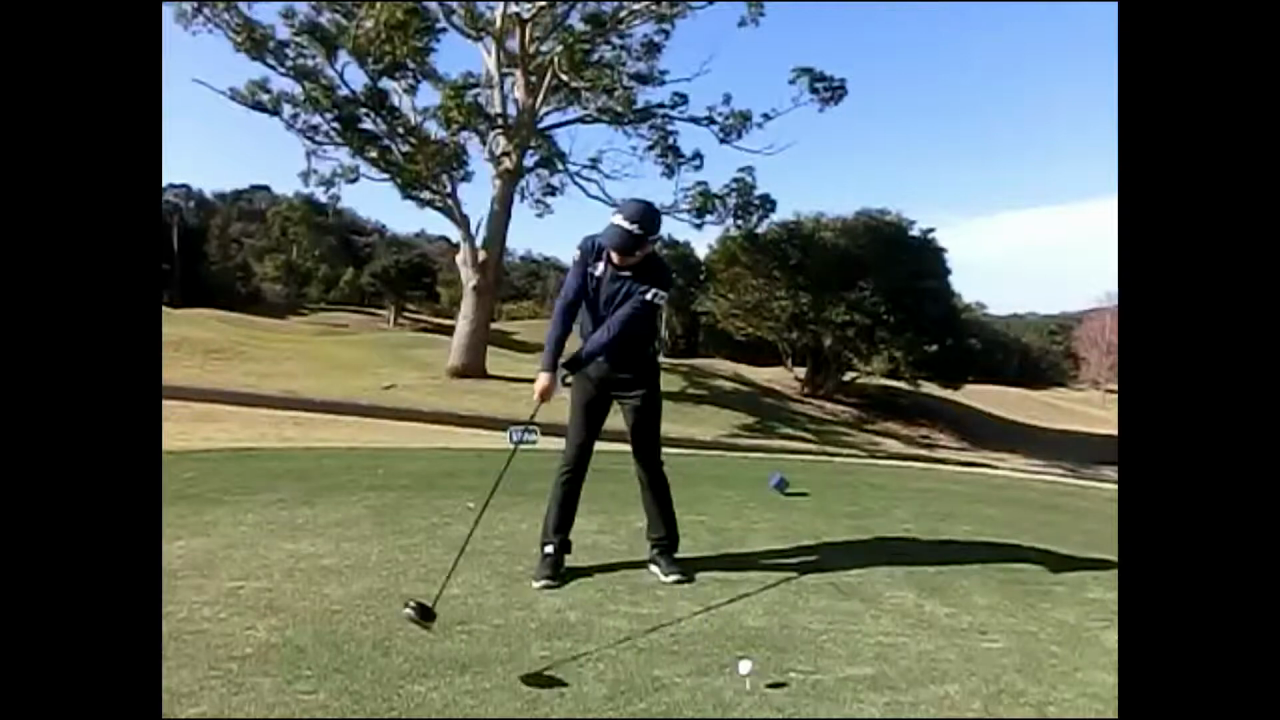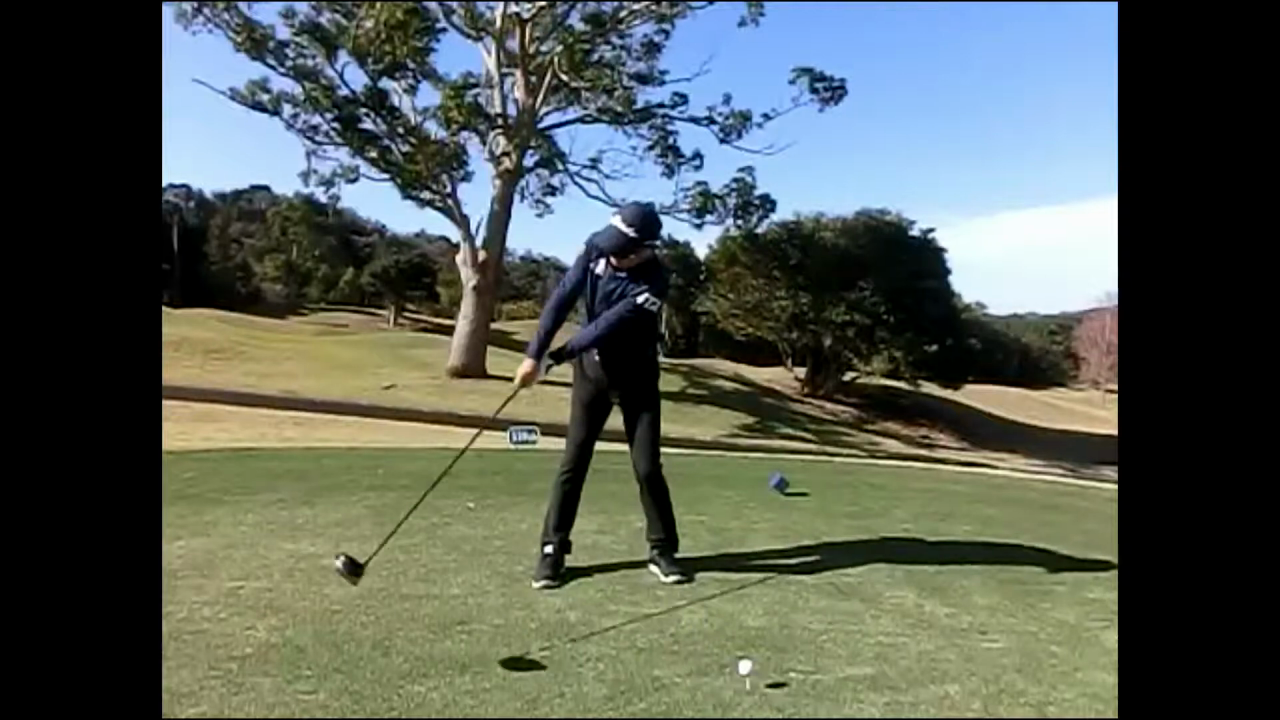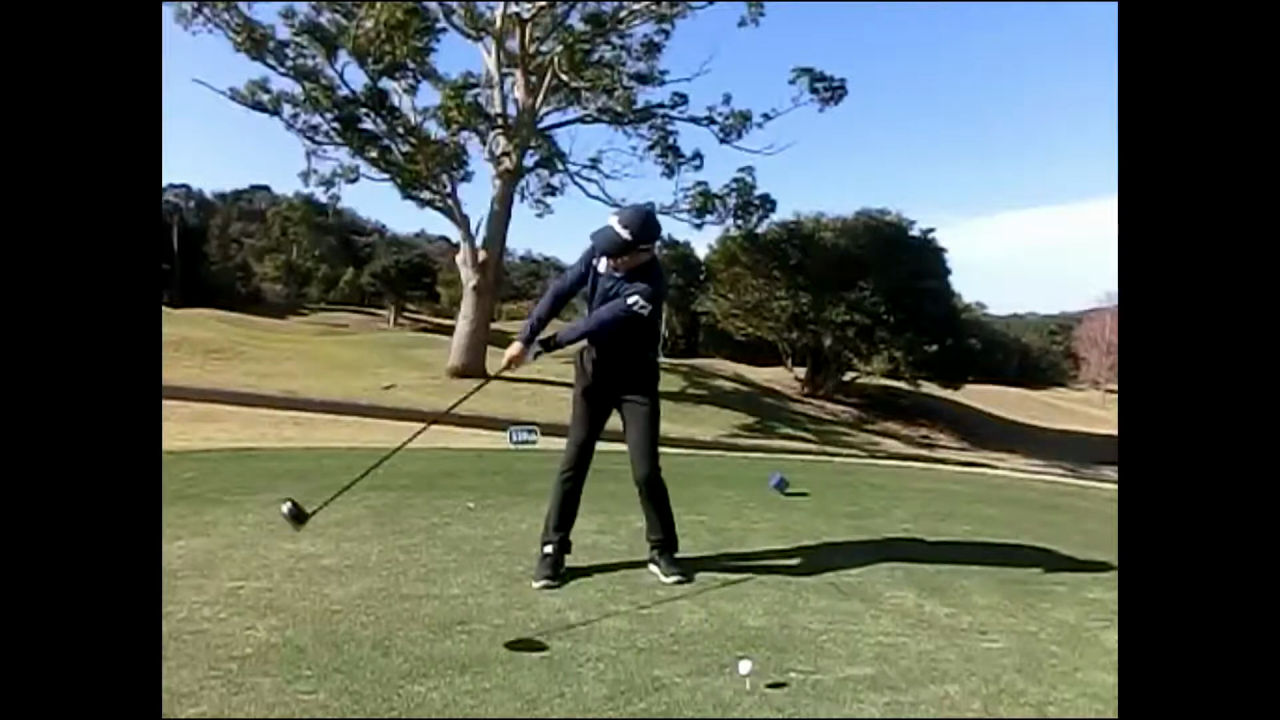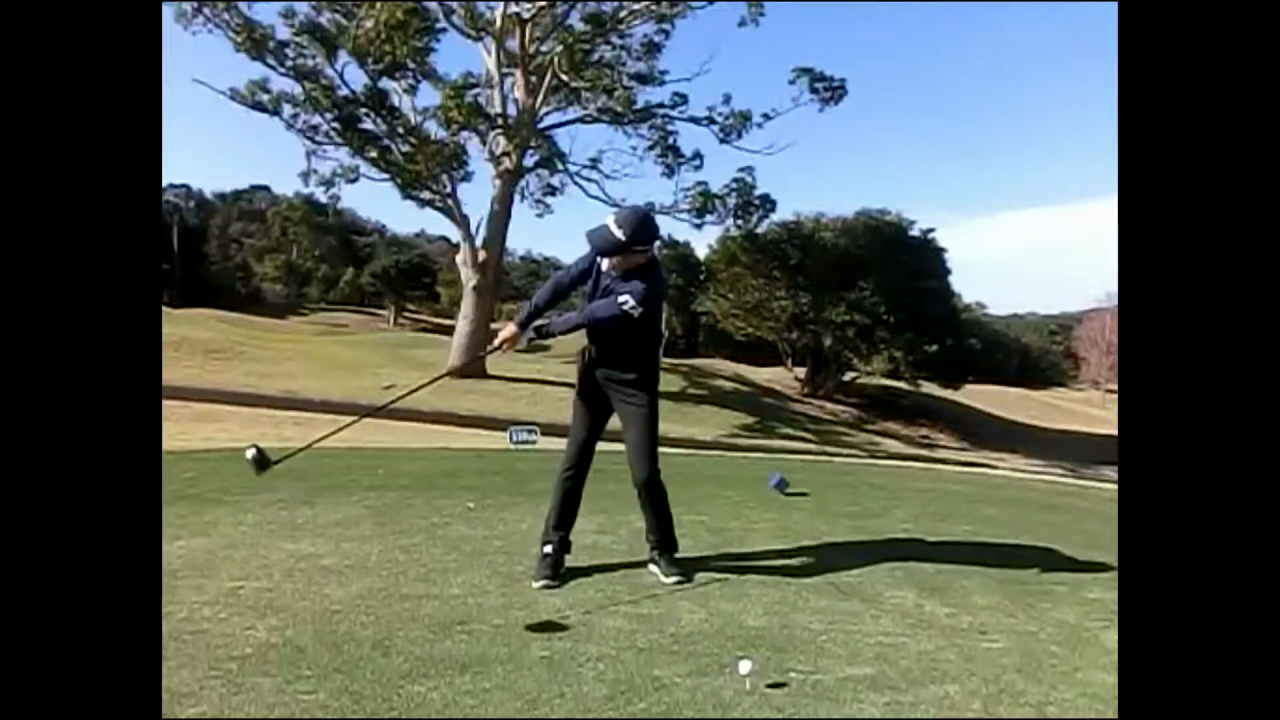
dt=0.1s
person 1, frame 1
left shoulder: (656, 278)
right shoulder: (592, 249)
left elbow: (615, 328)
right elbow: (566, 307)
left wrist: (565, 368)
right wrist: (549, 366)
left hip: (636, 373)
right hip: (591, 367)
left knee: (648, 465)
right knee: (572, 460)
left ankle: (662, 550)
right ankle: (552, 549)
person 1, frame 2
left shoulder: (653, 282)
right shoulder: (596, 248)
left elbow: (606, 326)
right elbow: (561, 299)
left wrist: (554, 357)
right wrist: (534, 353)
left hip: (635, 374)
right hip: (592, 366)
left knee: (647, 467)
right knee: (573, 460)
left ankle: (662, 550)
right ankle: (553, 549)
person 1, frame 3
left shoulder: (648, 287)
right shoulder: (604, 249)
left elbow: (595, 323)
right elbow: (564, 287)
left wrist: (544, 344)
right wrist: (526, 336)
left hip: (635, 376)
right hip: (595, 365)
left knee: (645, 470)
right knee: (573, 461)
left ankle: (662, 550)
right ankle: (553, 549)
person 1, frame 4
left shoulder: (645, 287)
right shoulder: (609, 250)
left elbow: (589, 317)
right elbow: (565, 280)
left wrist: (539, 330)
right wrist: (520, 321)
left hip: (633, 377)
right hip: (595, 365)
left knee: (644, 471)
right knee: (574, 461)
left ankle: (662, 550)
right ankle: (553, 549)
